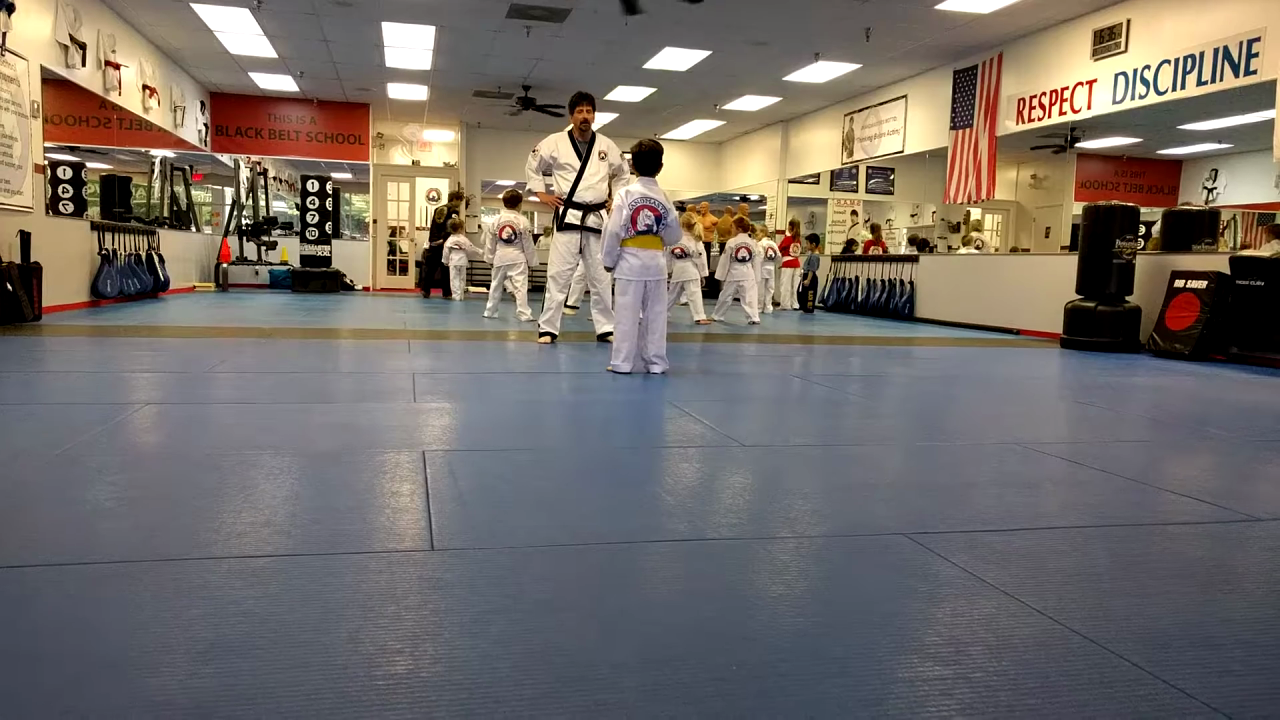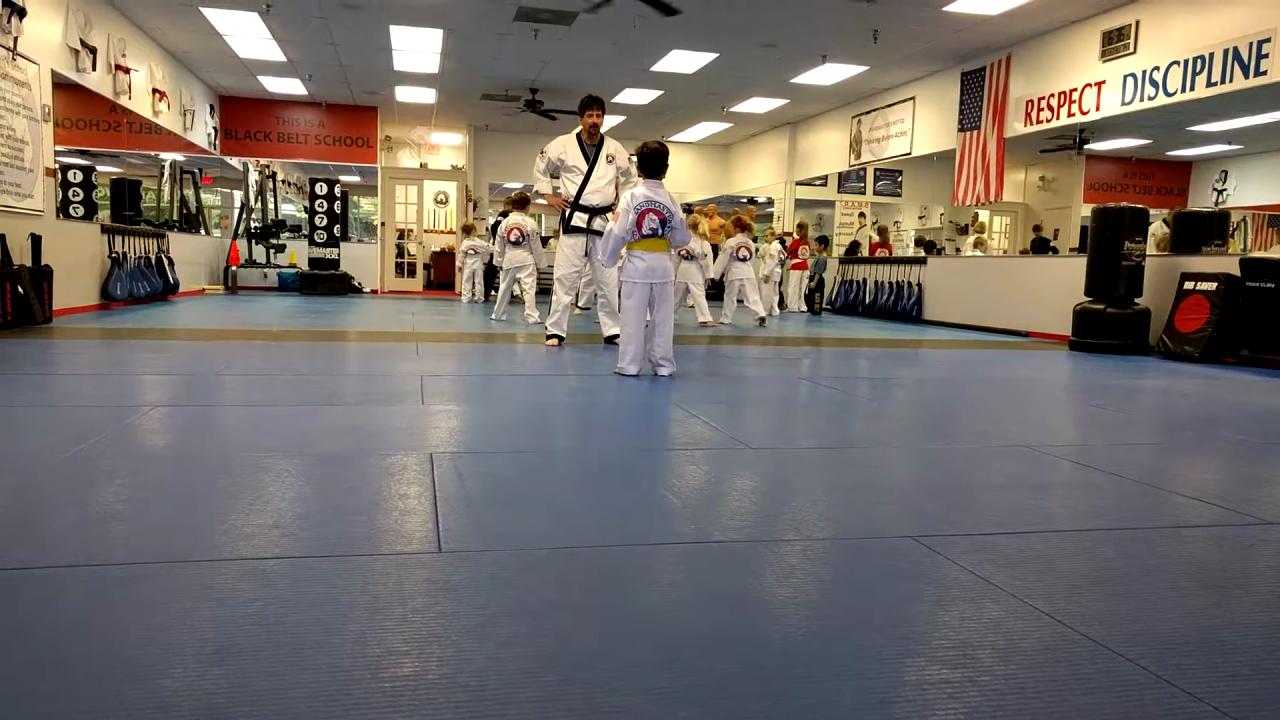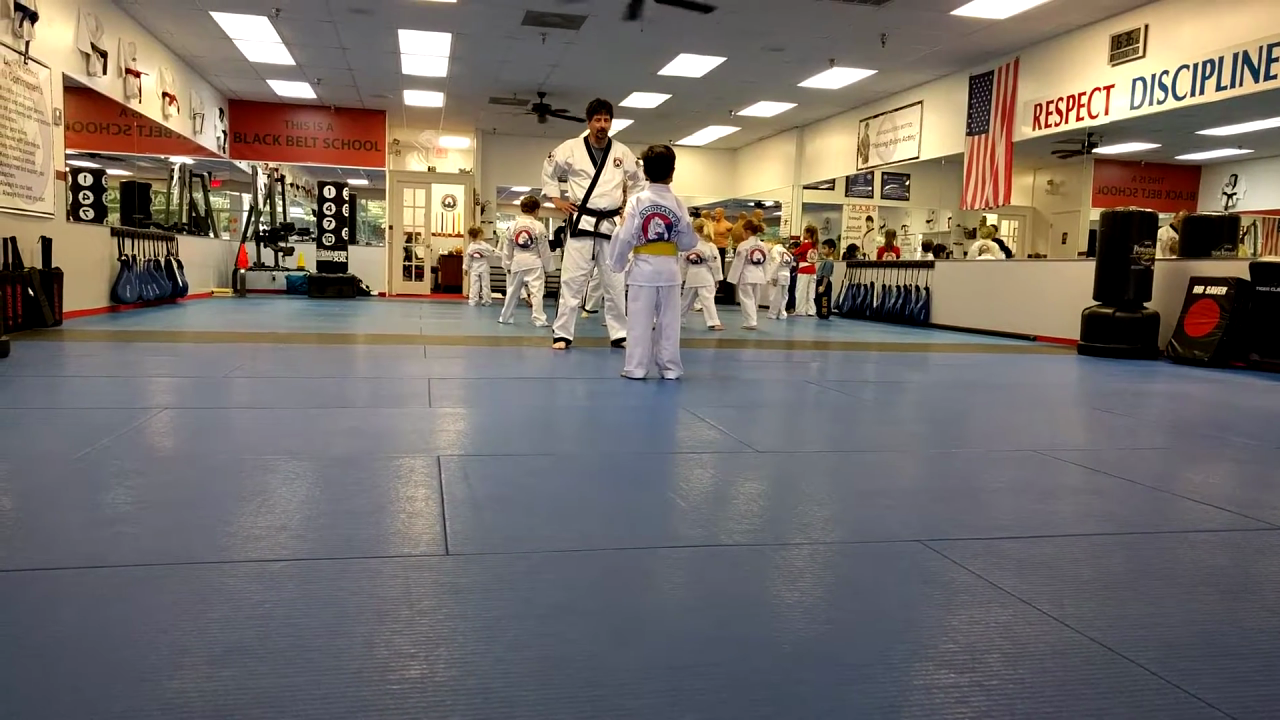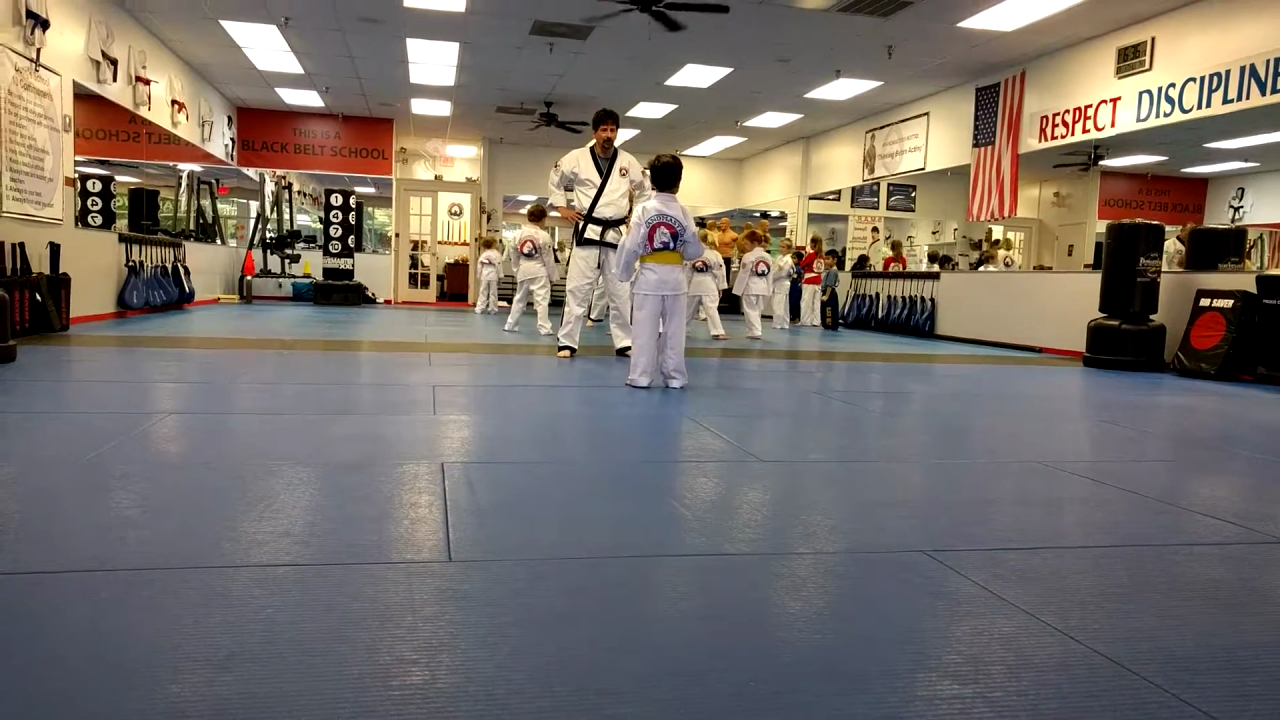
dt=1s
person 1, frame 1
left shoulder: (606, 145)
right shoulder: (555, 142)
left elbow: (623, 173)
right elbow: (533, 166)
right wrist: (542, 193)
left hip: (597, 218)
right hip: (568, 216)
left knee: (601, 277)
right knee: (558, 275)
left ankle: (605, 329)
right ankle: (548, 328)
person 1, frame 2
left shoulder: (615, 149)
right shoulder: (563, 144)
left elbow: (630, 178)
right elbow: (541, 168)
right wrist: (549, 196)
left hip: (604, 221)
right hip: (574, 219)
left knee: (608, 281)
right knee: (565, 278)
left ankle: (612, 331)
right ankle: (555, 330)
person 1, frame 3
left shoulder: (622, 152)
right shoulder: (571, 149)
left elbow: (637, 181)
right elbow: (549, 172)
right wrist: (557, 199)
left hip: (612, 224)
right hip: (582, 223)
left knee: (615, 284)
right knee: (572, 281)
left ankle: (619, 334)
right ankle: (562, 334)
person 1, frame 4
left shoulder: (628, 162)
right shoulder: (577, 158)
left elbow: (644, 191)
right elbow: (555, 181)
right wrist: (563, 208)
left hip: (618, 233)
right hip: (588, 232)
left knee: (620, 292)
right knee: (578, 289)
left ankle: (624, 342)
right ankle: (567, 342)
person 2, frame 1
left shoulder: (624, 194)
right shoulder: (664, 198)
left elbow: (613, 231)
right elbow: (674, 236)
left wrist: (608, 260)
left hip: (630, 261)
right hip: (656, 262)
left knee: (627, 314)
right knee: (656, 315)
left ankle: (623, 362)
right ankle: (656, 362)
person 2, frame 2
left shoulder: (630, 197)
right shoulder: (671, 200)
left elbow: (618, 233)
right elbow: (682, 238)
left wrist: (606, 258)
left hip: (636, 264)
right hip: (663, 265)
left knee: (633, 317)
right knee: (662, 317)
left ankle: (629, 364)
right ankle: (663, 364)
person 2, frame 3
left shoulder: (636, 201)
right shoulder: (677, 204)
left elbow: (625, 237)
right elbow: (689, 242)
left wrist: (616, 264)
left hip: (643, 269)
right hip: (669, 269)
left knee: (640, 321)
right knee: (668, 321)
left ankle: (636, 367)
right ankle: (670, 367)
person 2, frame 4
left shoulder: (643, 210)
right shoulder: (683, 213)
left elbow: (631, 247)
right elbow: (695, 251)
left wrist: (623, 274)
left hip: (649, 277)
right hip: (675, 278)
left knee: (646, 330)
right knee: (674, 330)
left ankle: (641, 375)
right ankle: (674, 376)
